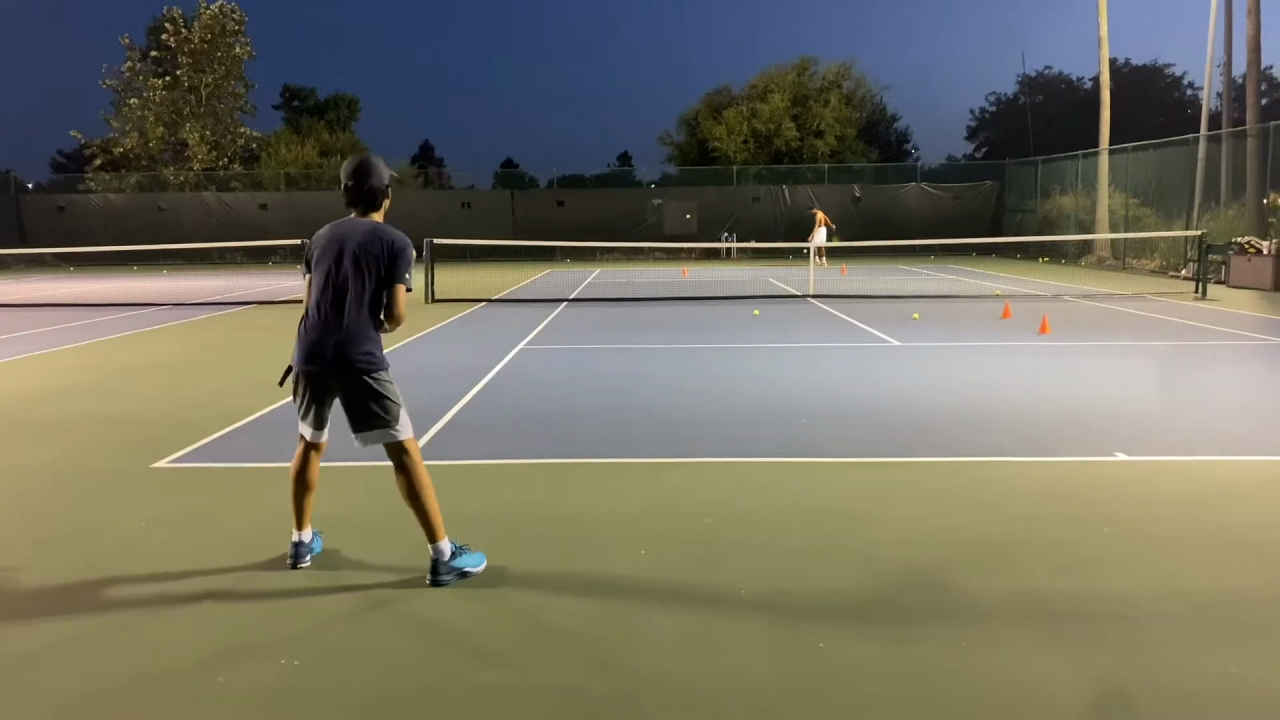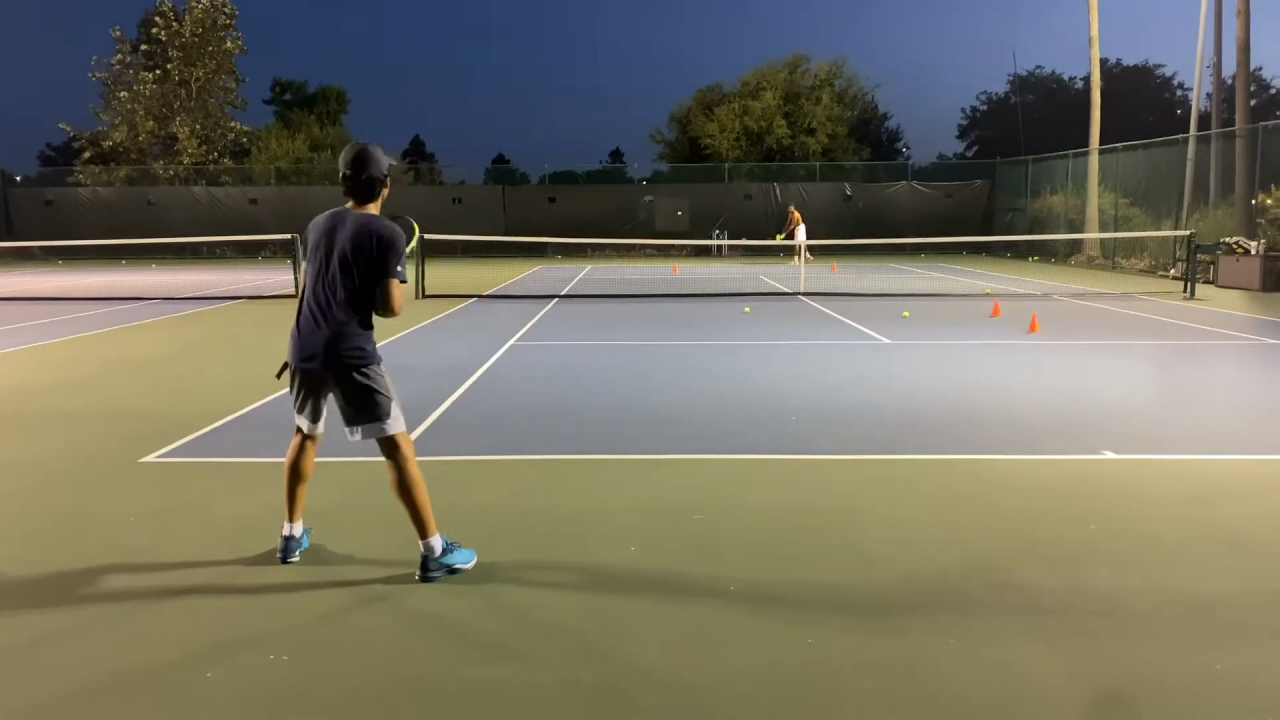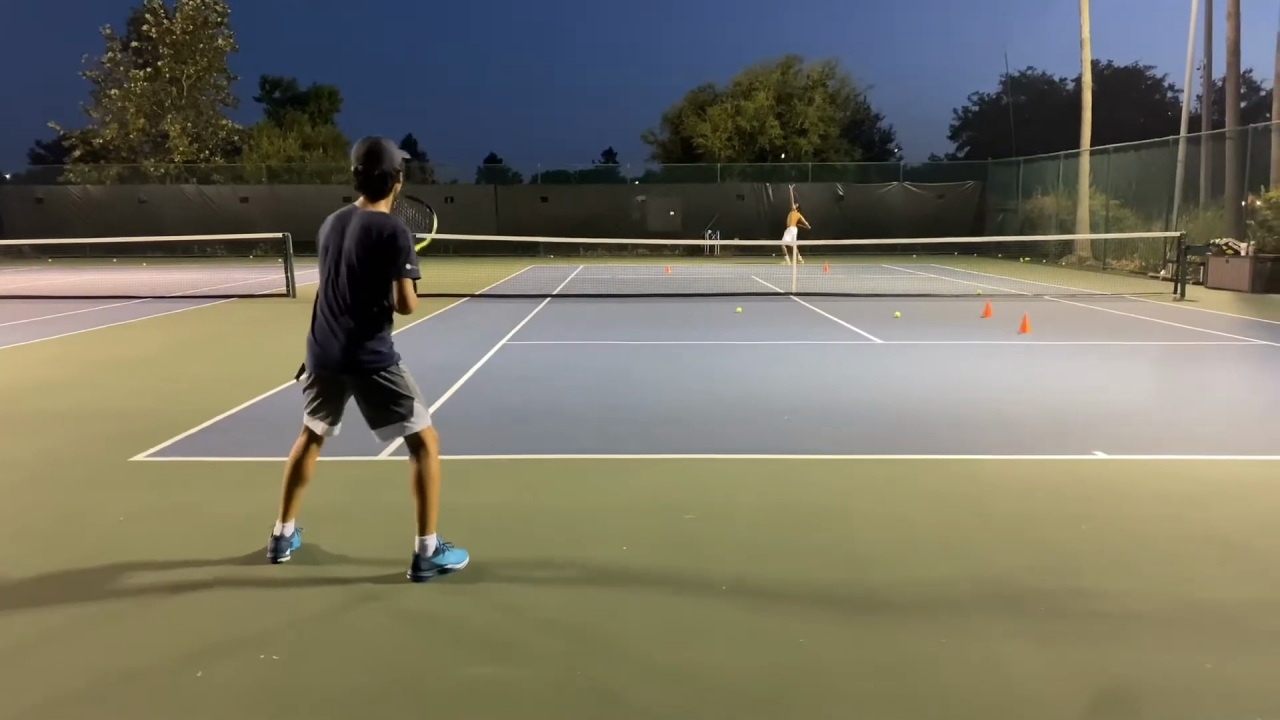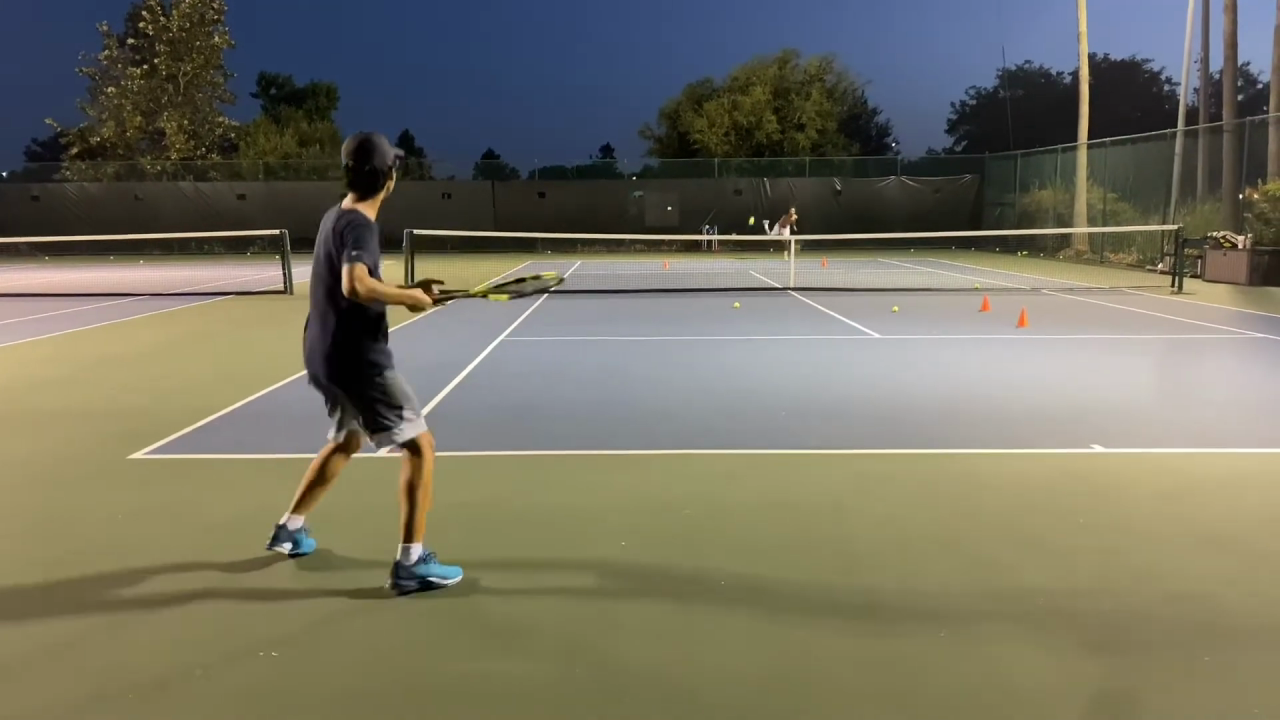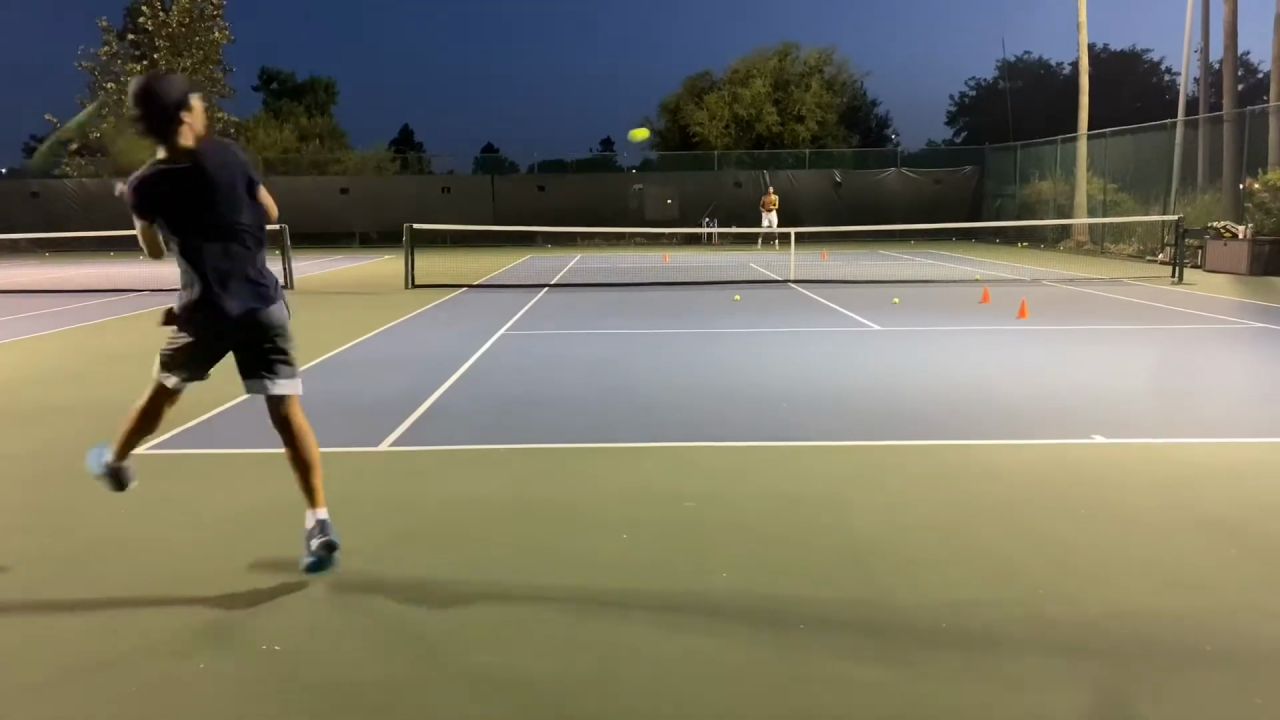
dt=1s
person 1, frame 1
left shoulder: (321, 236)
right shoulder: (394, 242)
right elbow: (396, 313)
right wrist: (382, 321)
left hip: (310, 353)
right hip: (358, 358)
left knee: (310, 443)
right knee: (404, 451)
left ankle: (302, 541)
right ankle: (444, 555)
person 1, frame 2
left shoulder: (318, 225)
right shoulder: (388, 235)
right elbow: (392, 307)
left hip: (304, 347)
right hip: (352, 352)
left knee: (306, 435)
right knee: (399, 447)
left ankle: (292, 535)
right ankle: (434, 551)
person 1, frame 3
left shoulder: (332, 223)
right shoulder: (393, 232)
right elbow: (406, 305)
right wrist: (393, 296)
left hip: (322, 351)
right hip: (369, 354)
left knee: (311, 436)
right knee: (424, 443)
left ankle: (283, 534)
right ankle: (428, 551)
person 1, frame 4
left shoulder: (337, 219)
right shoulder: (360, 226)
right elbow: (354, 287)
left wrist: (396, 295)
right wrist: (405, 296)
left hip: (327, 358)
right hip: (360, 362)
left knee: (347, 440)
right knee: (420, 447)
left ankle: (290, 528)
right ankle: (411, 561)
person 1, frame 5
left shoulder: (144, 187)
right shoulder: (226, 154)
left elbow: (155, 251)
right elbow: (269, 213)
left hip: (204, 309)
right hip: (259, 301)
left knee: (163, 390)
right knee: (287, 411)
left ankle: (116, 463)
right ankle: (318, 524)
